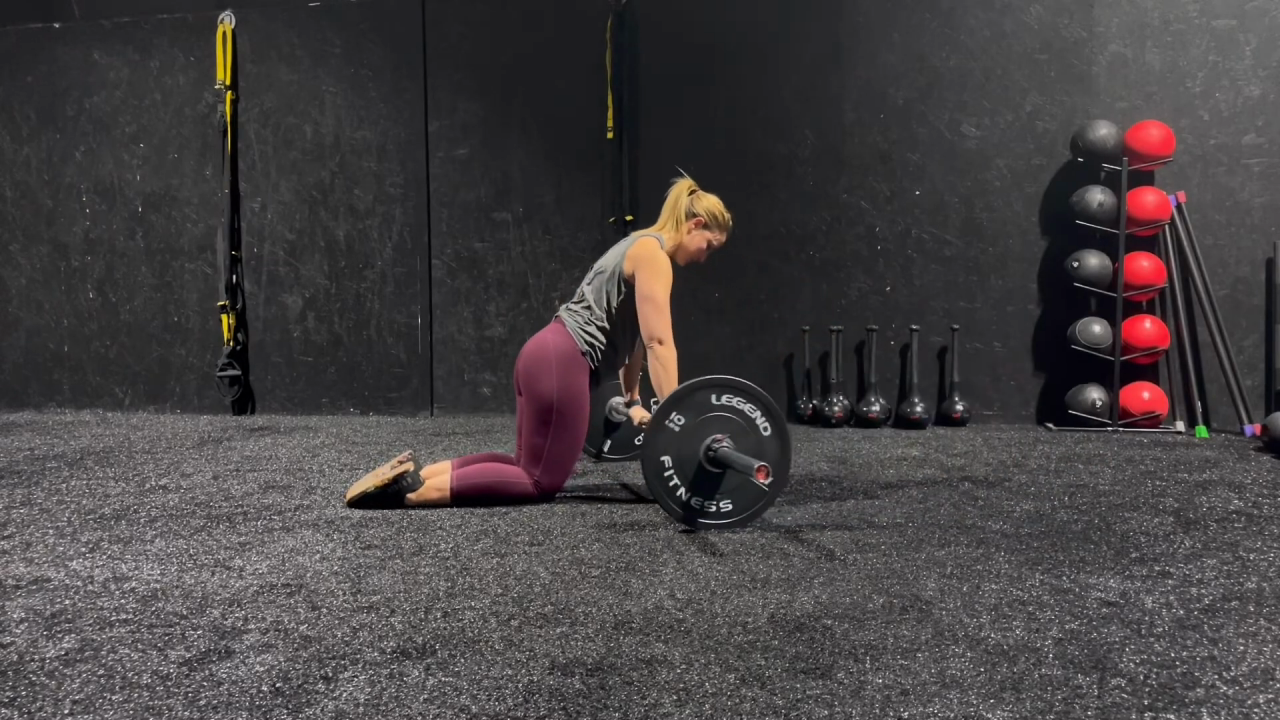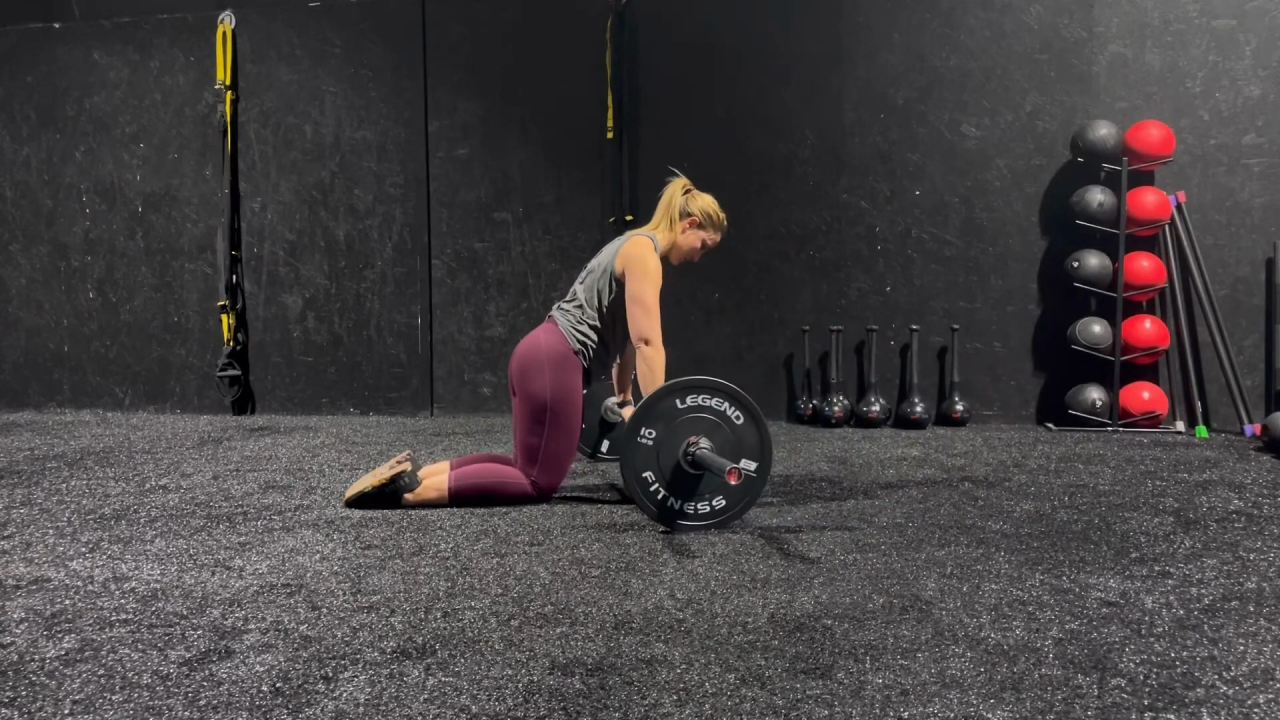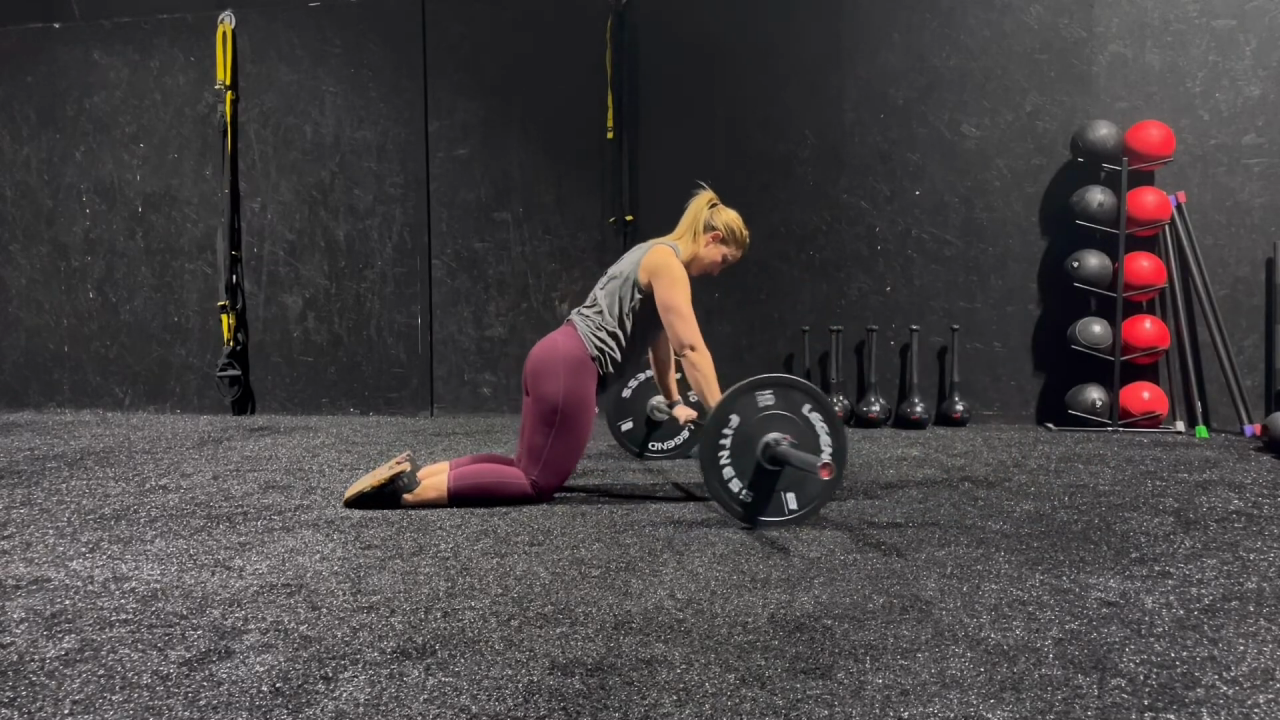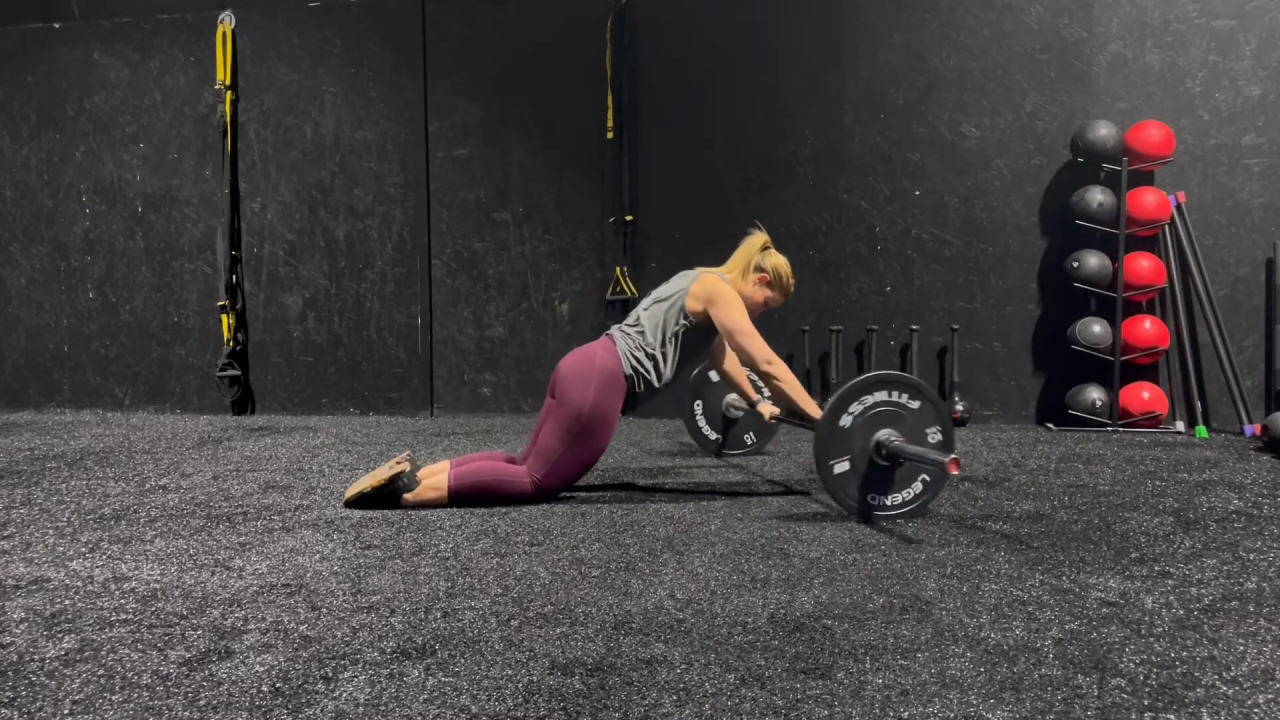
dt=0.5s
person 1, frame 1
left shoulder: (642, 247)
right shoulder: (654, 255)
left elbow: (634, 337)
right elbow: (659, 343)
left wrist: (633, 400)
left hip: (549, 355)
right hip: (561, 361)
left knee: (530, 467)
right knee: (542, 482)
left ankle: (416, 472)
right ankle: (413, 488)
person 1, frame 2
left shoulder: (636, 247)
right shoulder: (644, 253)
left elbow: (626, 336)
right elbow: (647, 342)
left wrist: (625, 401)
left hip: (544, 355)
right hip: (554, 360)
left knee: (529, 468)
right knee: (539, 483)
left ankle: (413, 473)
right ankle: (409, 488)
person 1, frame 3
left shoulder: (659, 256)
right shoulder: (668, 262)
left elbow: (661, 340)
right elbow: (691, 348)
left wrist: (674, 401)
left hip: (558, 360)
right hip: (570, 367)
left knee: (530, 469)
right knee: (537, 485)
left ankle: (414, 473)
right ankle: (408, 490)
person 1, frame 4
left shoulder: (704, 283)
right shoulder: (719, 292)
left elbow: (723, 357)
right elbow: (767, 364)
left wrist: (757, 404)
right wrist: (822, 419)
left hip: (586, 370)
right hip: (602, 380)
left knee: (527, 465)
right knee: (539, 481)
left ankle: (417, 472)
right ankle: (410, 488)
